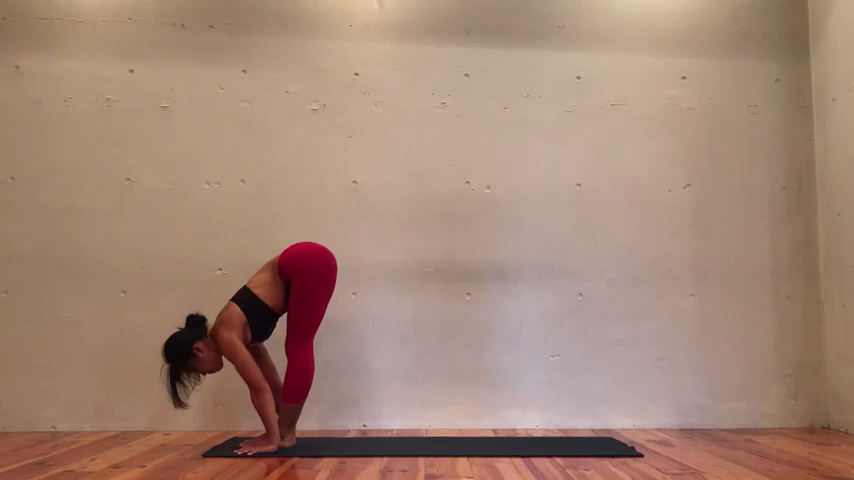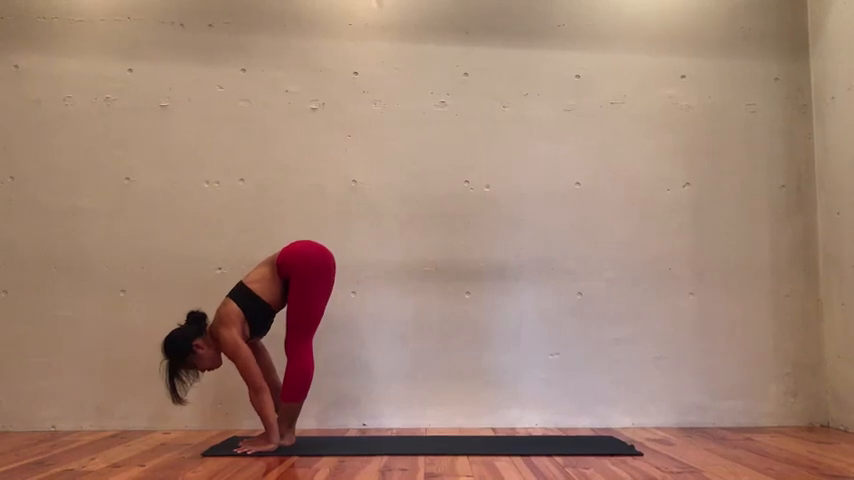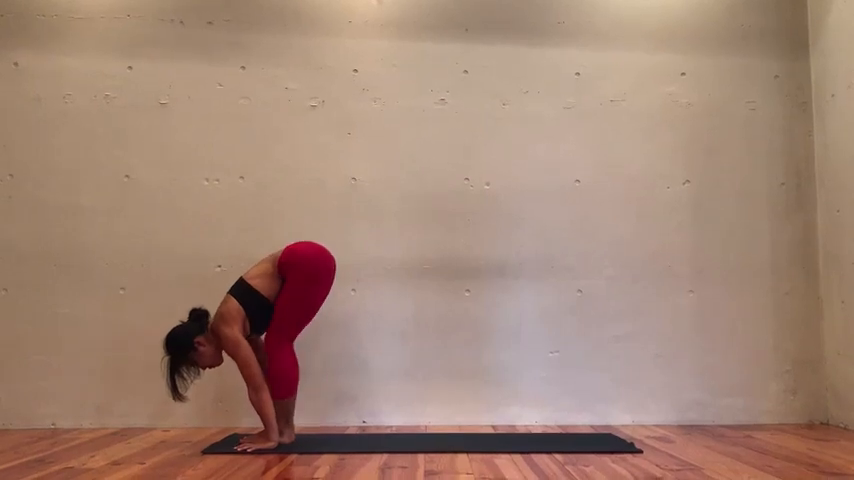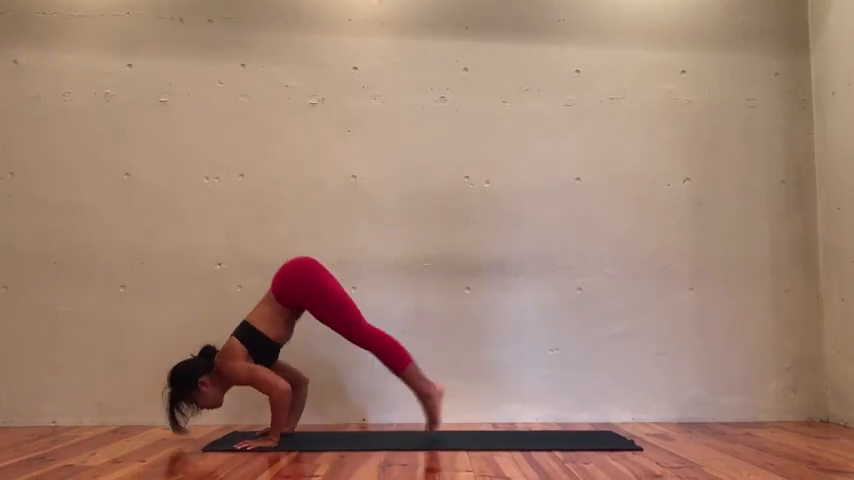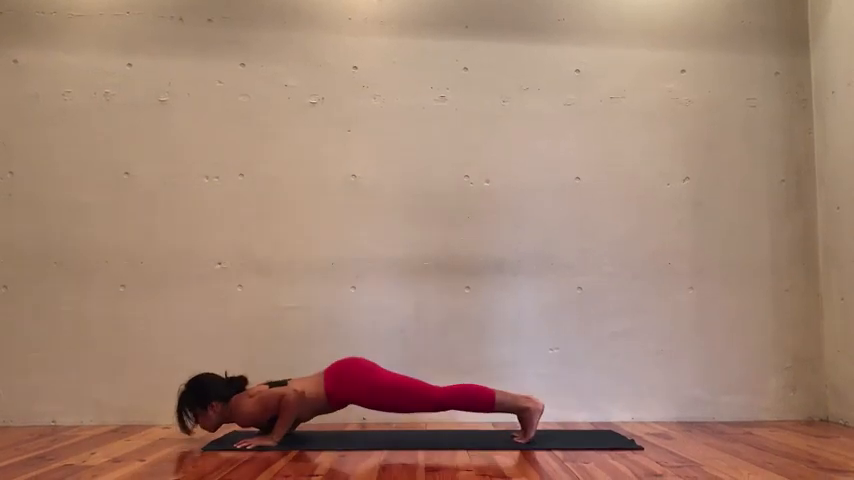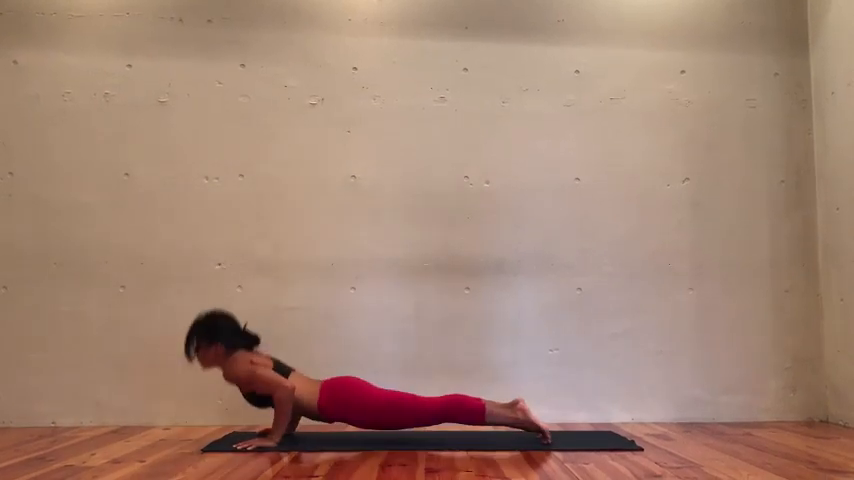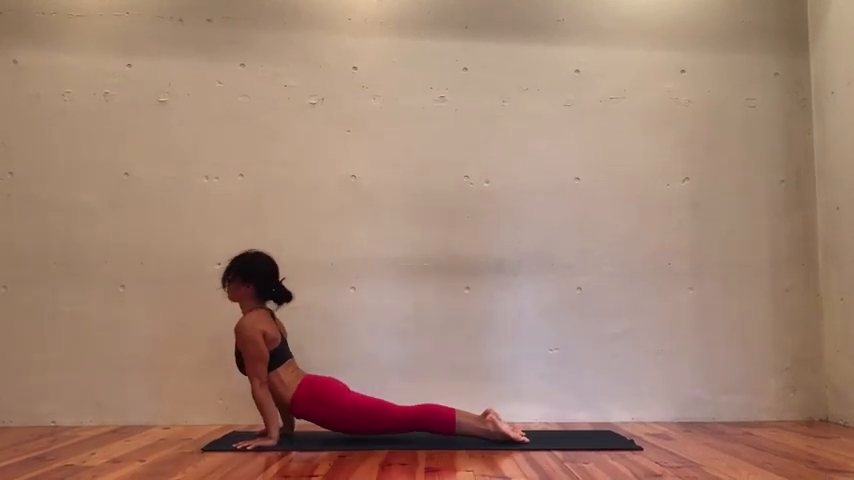
dt=0.7s
person 1, frame 1
left shoulder: (225, 337)
right shoulder: (238, 334)
left elbow: (260, 388)
right elbow: (270, 382)
left wrist: (273, 439)
right wrist: (275, 432)
left hip: (309, 264)
right hip: (304, 262)
left knee: (298, 352)
right knee: (298, 351)
left ankle: (285, 435)
right ankle: (286, 433)
person 1, frame 2
left shoulder: (226, 334)
right shoulder: (236, 330)
left elbow: (258, 387)
right elbow: (268, 380)
left wrist: (273, 439)
right wrist: (274, 431)
left hip: (307, 263)
right hip: (302, 262)
left knee: (297, 351)
right knee: (298, 351)
left ankle: (285, 434)
right ankle: (285, 431)
person 1, frame 3
left shoulder: (226, 331)
right shoulder: (237, 328)
left elbow: (257, 386)
right elbow: (264, 379)
left wrist: (272, 437)
right wrist: (272, 430)
left hip: (308, 262)
right hip: (303, 261)
left knee: (277, 346)
right knee: (278, 345)
left ankle: (284, 430)
right ankle: (284, 428)
person 1, frame 4
left shoulder: (228, 368)
right shoulder: (235, 362)
left elbow: (281, 390)
right elbow: (300, 381)
left wrist: (273, 436)
right wrist: (287, 428)
left hip: (298, 278)
right hip: (297, 278)
left knee: (362, 334)
right knee: (362, 335)
left ankle: (426, 391)
person 1, frame 5
left shoulder: (243, 410)
right shoulder: (246, 397)
left elbow: (293, 395)
left wrist: (273, 437)
right wrist: (276, 428)
left hip: (349, 381)
right hip: (347, 376)
left knee: (439, 397)
right knee: (437, 396)
left ankle: (523, 404)
right ankle: (520, 402)
person 1, frame 6
left shoulder: (235, 367)
right shoulder: (249, 355)
left elbow: (283, 393)
left wrist: (274, 436)
right wrist: (284, 429)
left hip: (345, 400)
right hip: (343, 392)
left knee: (433, 410)
right knee: (433, 408)
left ankle: (512, 415)
right ankle: (510, 411)
person 1, frame 7
left shoulder: (247, 325)
right shoulder: (268, 318)
left elbow: (259, 382)
left wrist: (271, 434)
right wrist: (286, 424)
left hip: (320, 401)
right hip: (321, 391)
left knee: (406, 418)
right knee: (406, 416)
left ankle: (486, 428)
right ankle: (482, 420)
